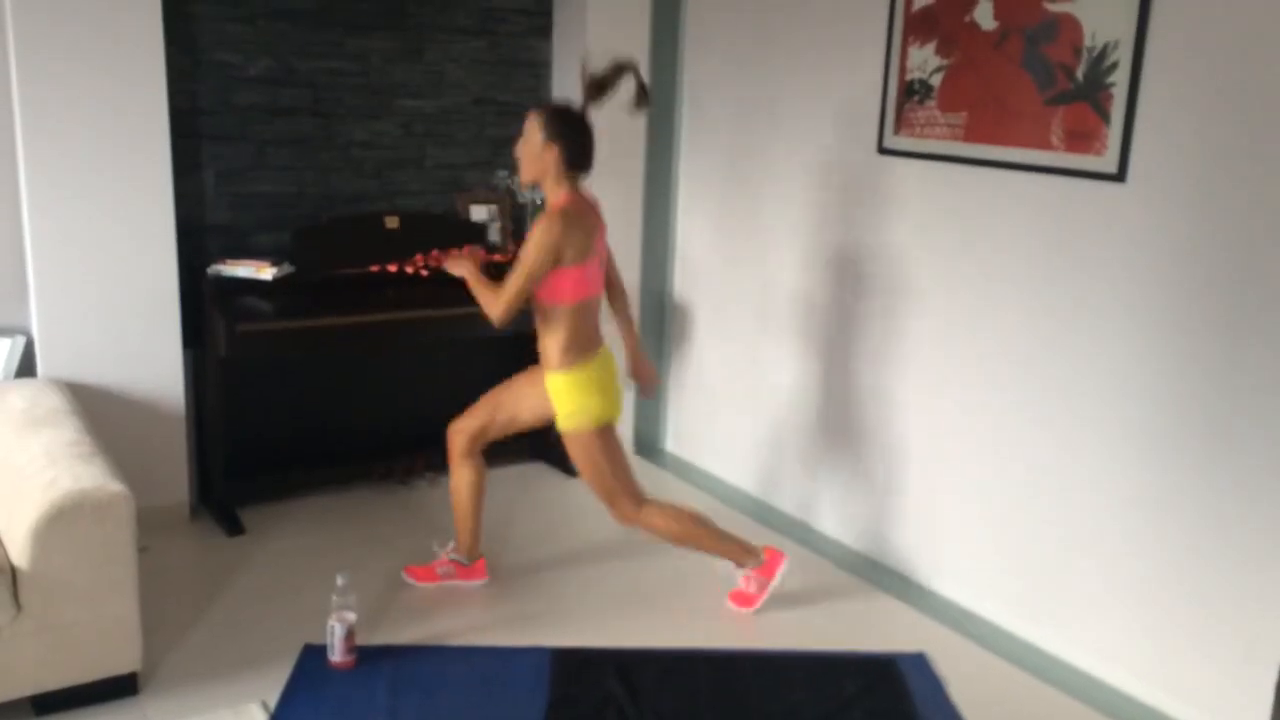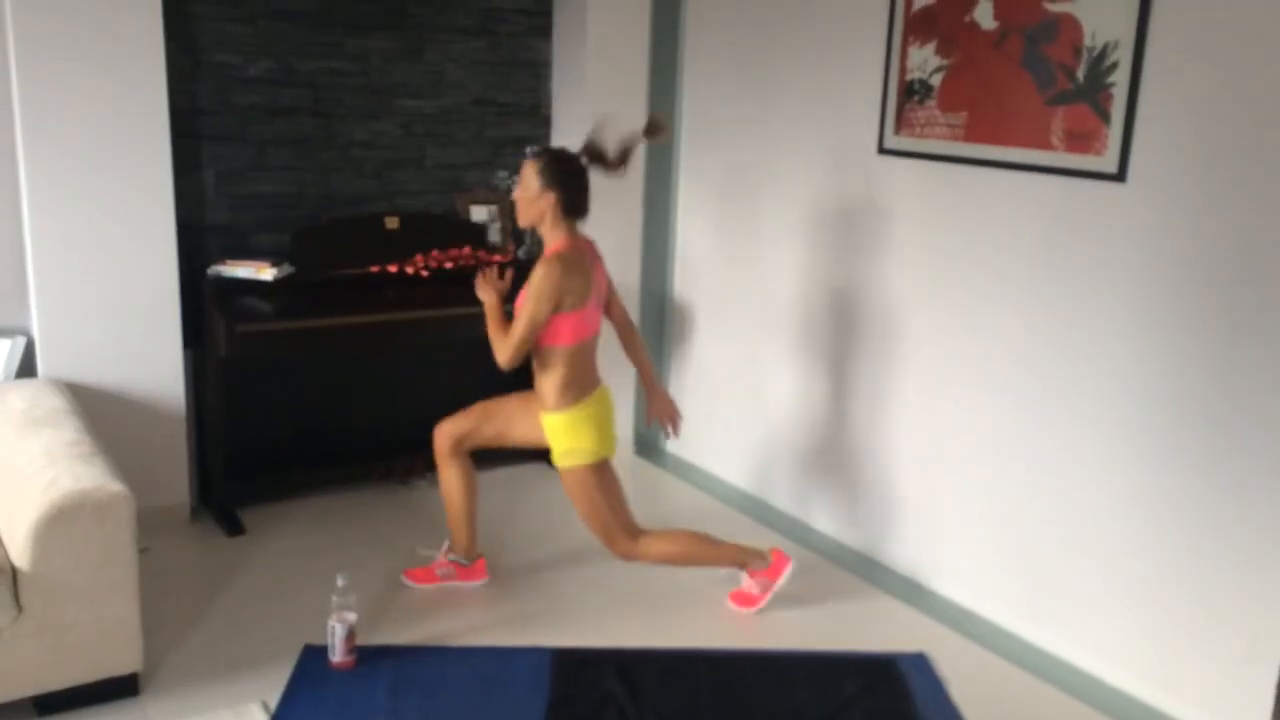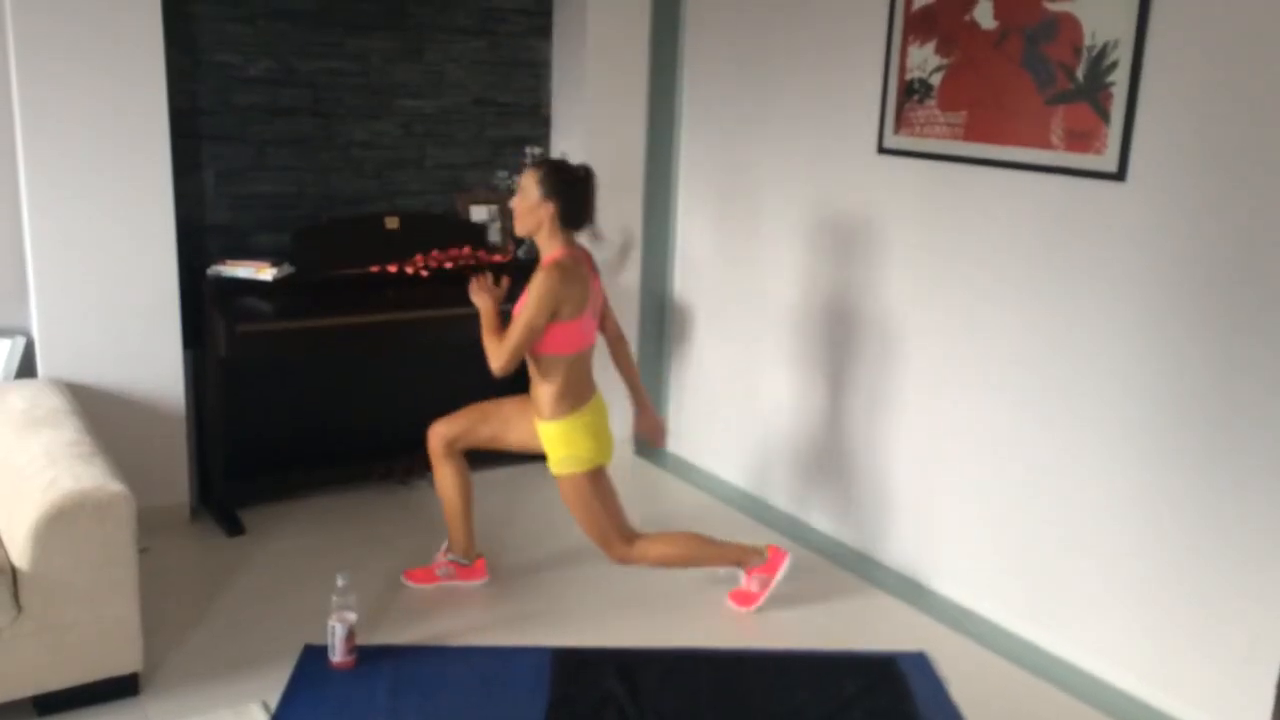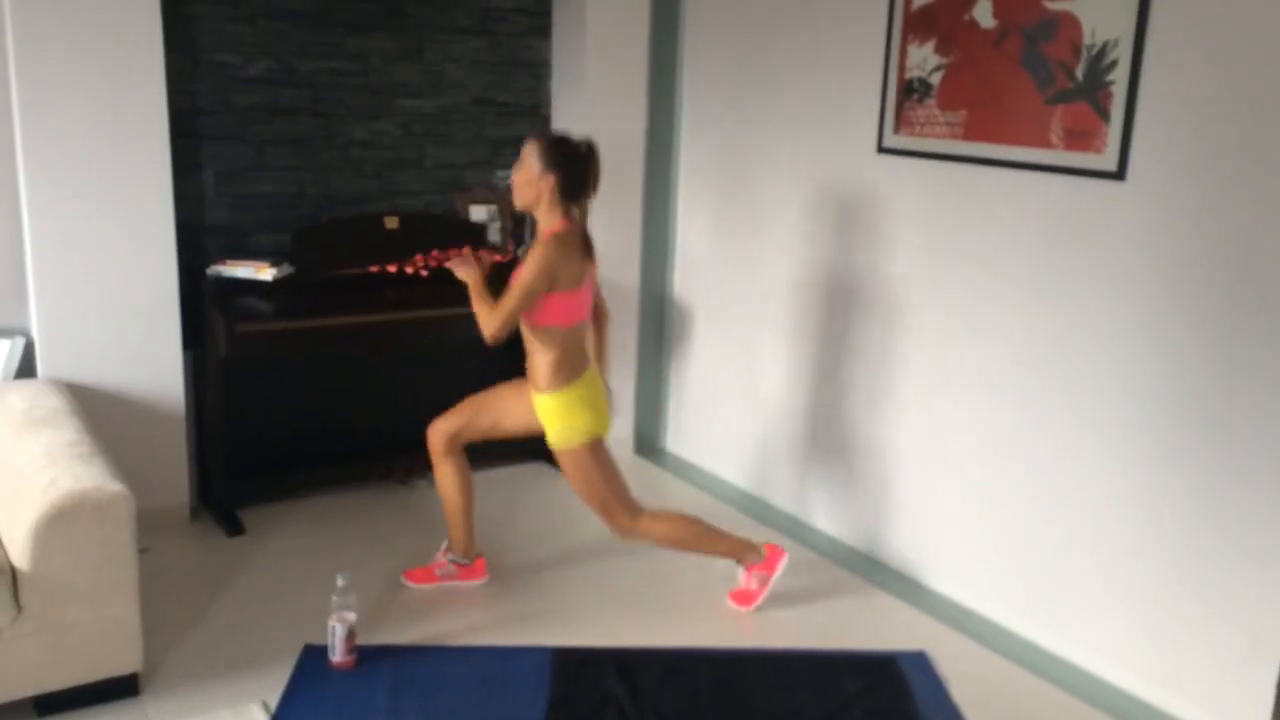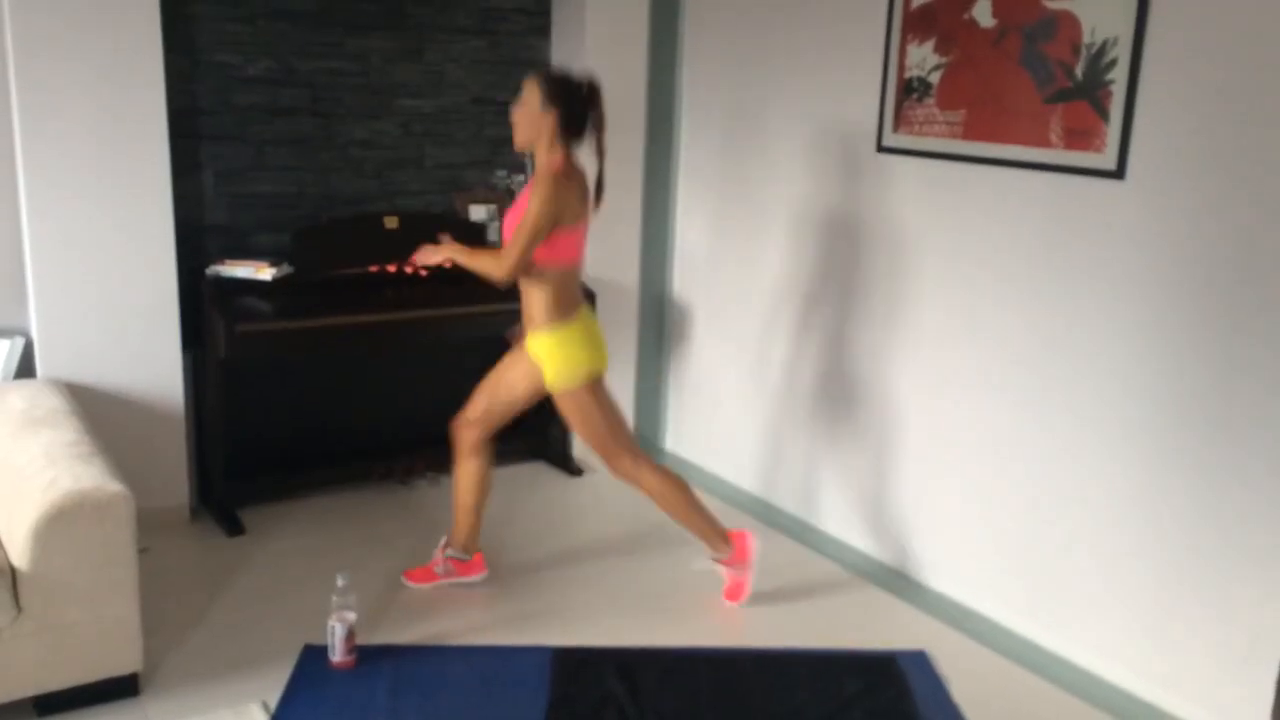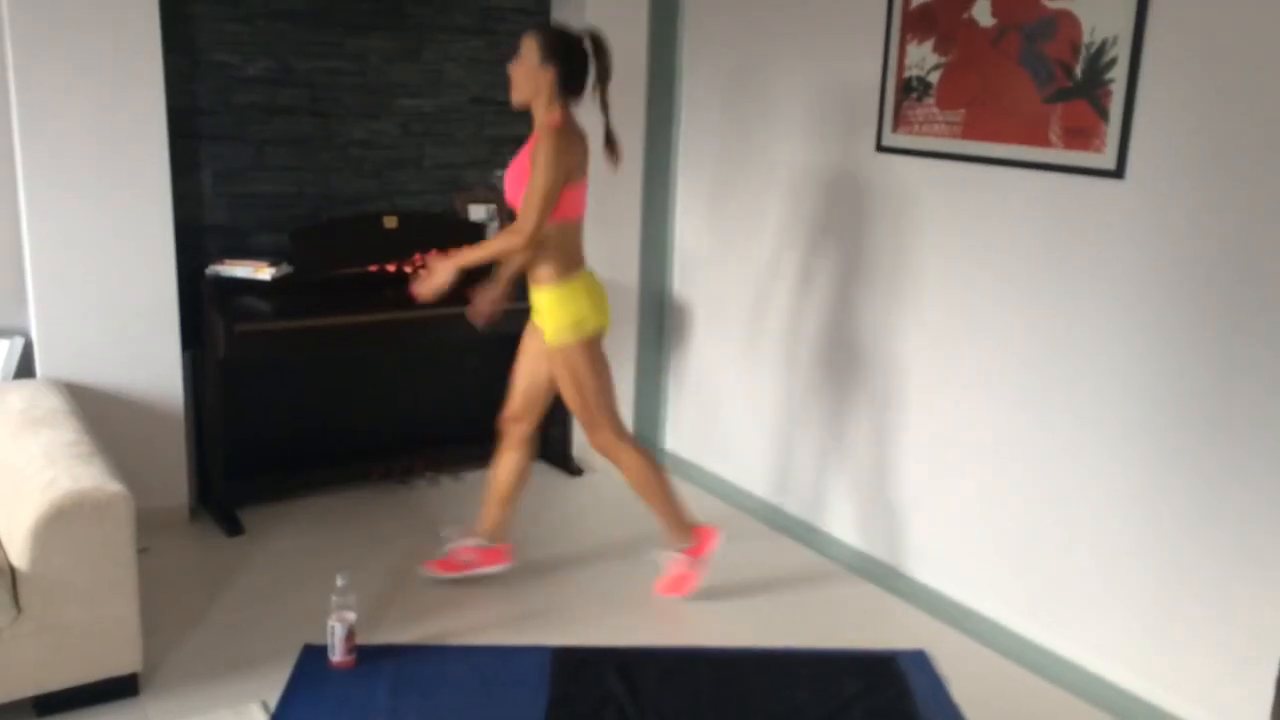
dt=0.1s
person 1, frame 1
left shoulder: (557, 224)
right shoulder: (581, 211)
left elbow: (502, 310)
right elbow: (612, 284)
left wrist: (471, 272)
right wrist: (634, 350)
left hip: (578, 384)
right hip: (563, 375)
left knee: (629, 509)
right knee: (462, 435)
left ankle: (755, 560)
right ankle: (465, 558)
person 1, frame 2
left shoulder: (557, 268)
right shoulder: (580, 252)
left elbow: (508, 355)
right elbow: (622, 321)
left wrist: (491, 300)
right wrist: (653, 387)
left hip: (573, 423)
right hip: (558, 405)
left knee: (624, 542)
right knee: (449, 439)
left ankle: (761, 564)
right ankle: (463, 558)
person 1, frame 3
left shoulder: (554, 278)
right shoulder: (577, 263)
left elbow: (502, 363)
right elbow: (615, 337)
left wrist: (487, 306)
right wrist: (642, 405)
left hip: (570, 430)
right hip: (554, 414)
left knee: (623, 547)
right knee: (441, 438)
left ankle: (759, 560)
right ankle: (463, 559)
person 1, frame 4
left shoulder: (553, 248)
right shoulder: (569, 238)
left elbow: (496, 327)
right elbow: (596, 313)
left wrist: (474, 279)
right wrist: (598, 381)
left hip: (568, 405)
right hip: (550, 392)
left knee: (626, 521)
right knee: (441, 435)
left ankle: (756, 558)
right ankle: (462, 558)
person 1, frame 5
left shoulder: (553, 184)
right shoulder: (561, 178)
left elbow: (506, 267)
left wrist: (450, 251)
left hip: (563, 345)
right hip: (546, 340)
left knee: (626, 462)
right knee: (468, 430)
left ankle: (729, 548)
right ankle: (462, 555)
person 1, frame 6
left shoulder: (554, 140)
right shoulder: (552, 135)
left elbow: (527, 235)
left wrist: (452, 266)
right wrist: (498, 283)
left hip: (570, 305)
right hip: (555, 304)
left knee: (607, 437)
right knee: (515, 424)
left ankle: (687, 538)
right ankle: (486, 541)
